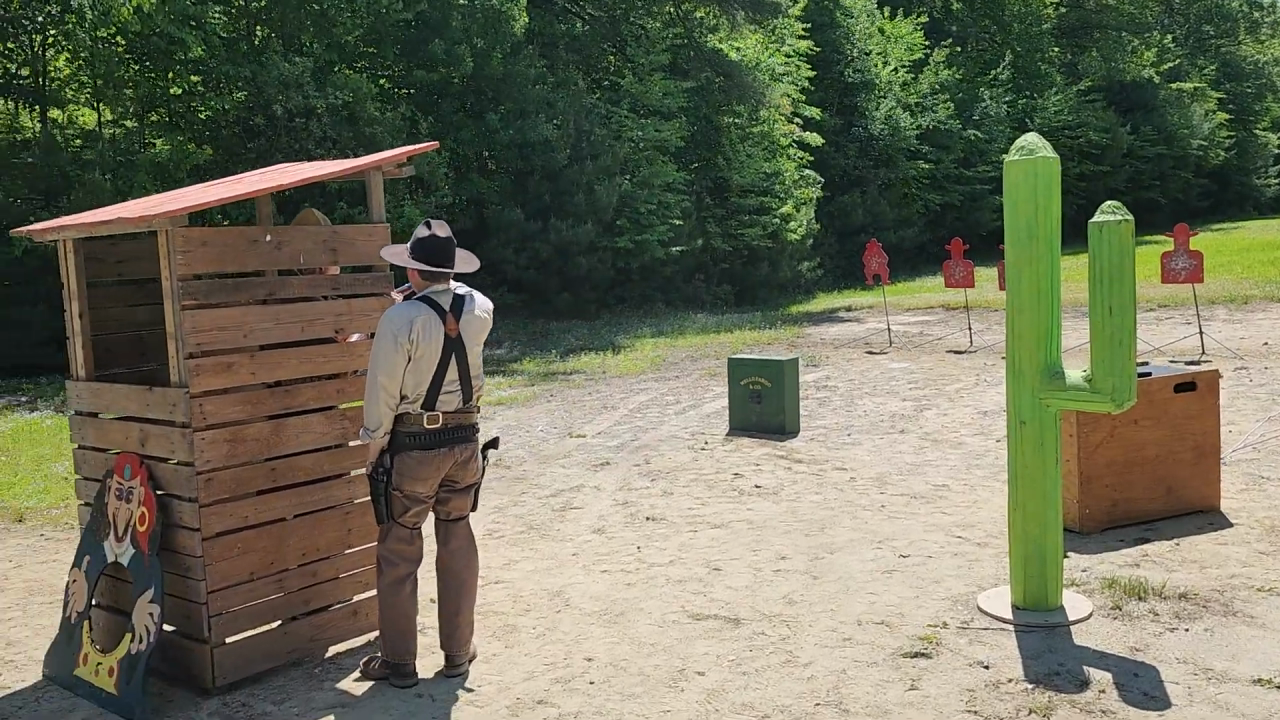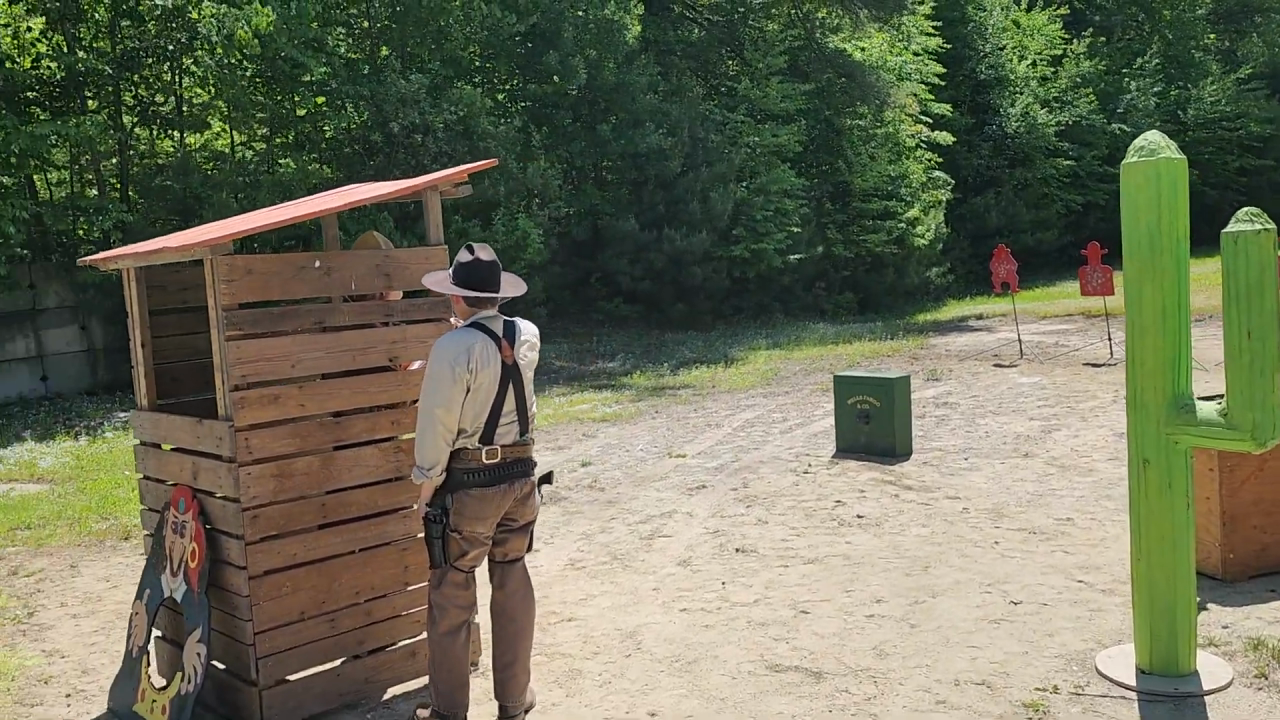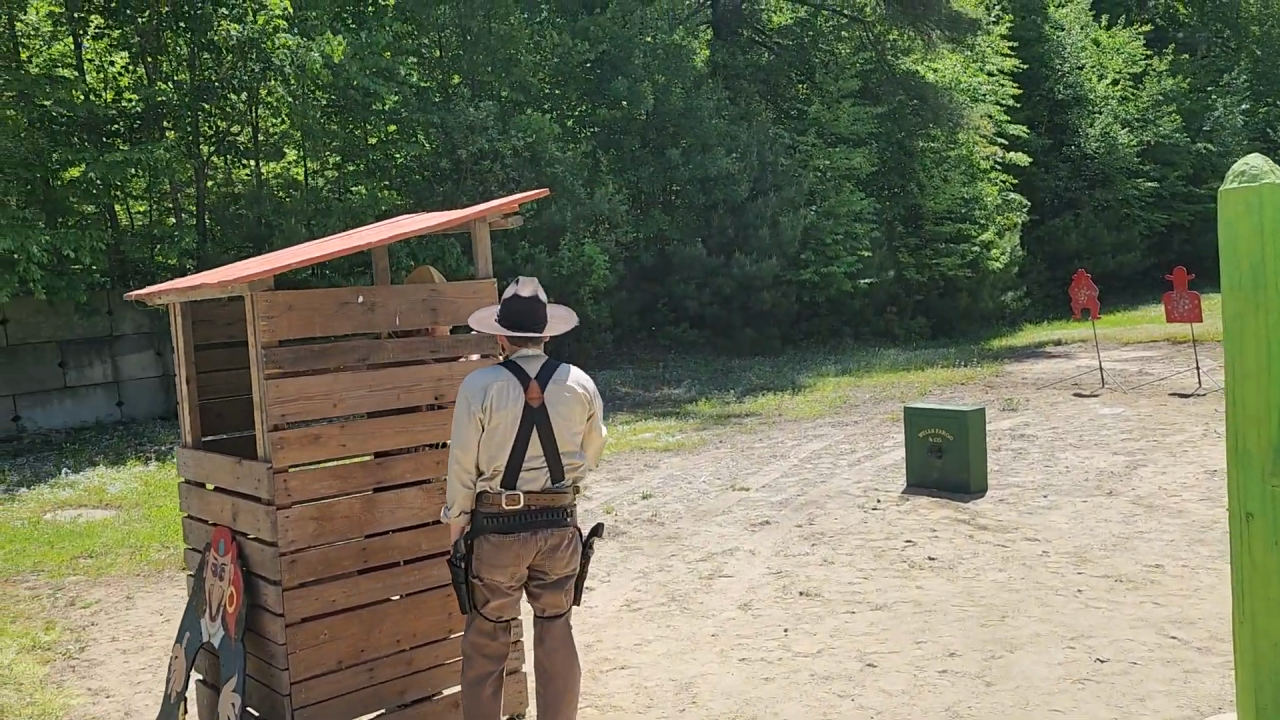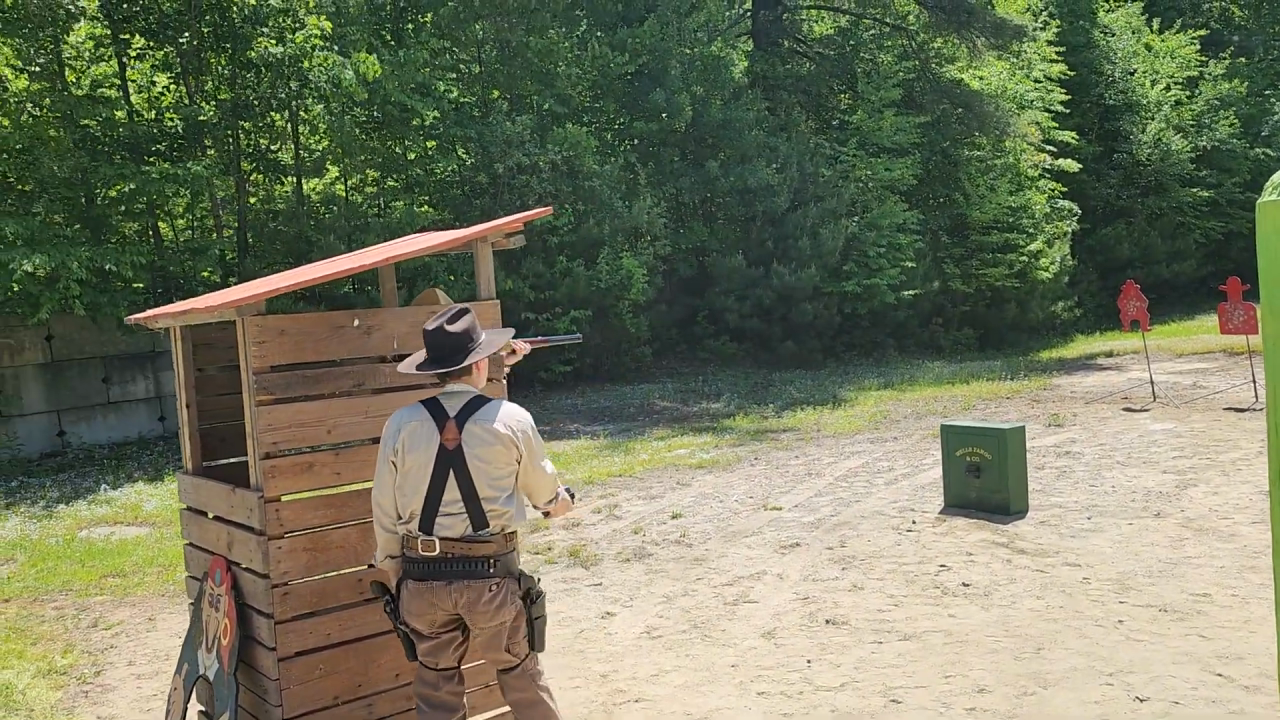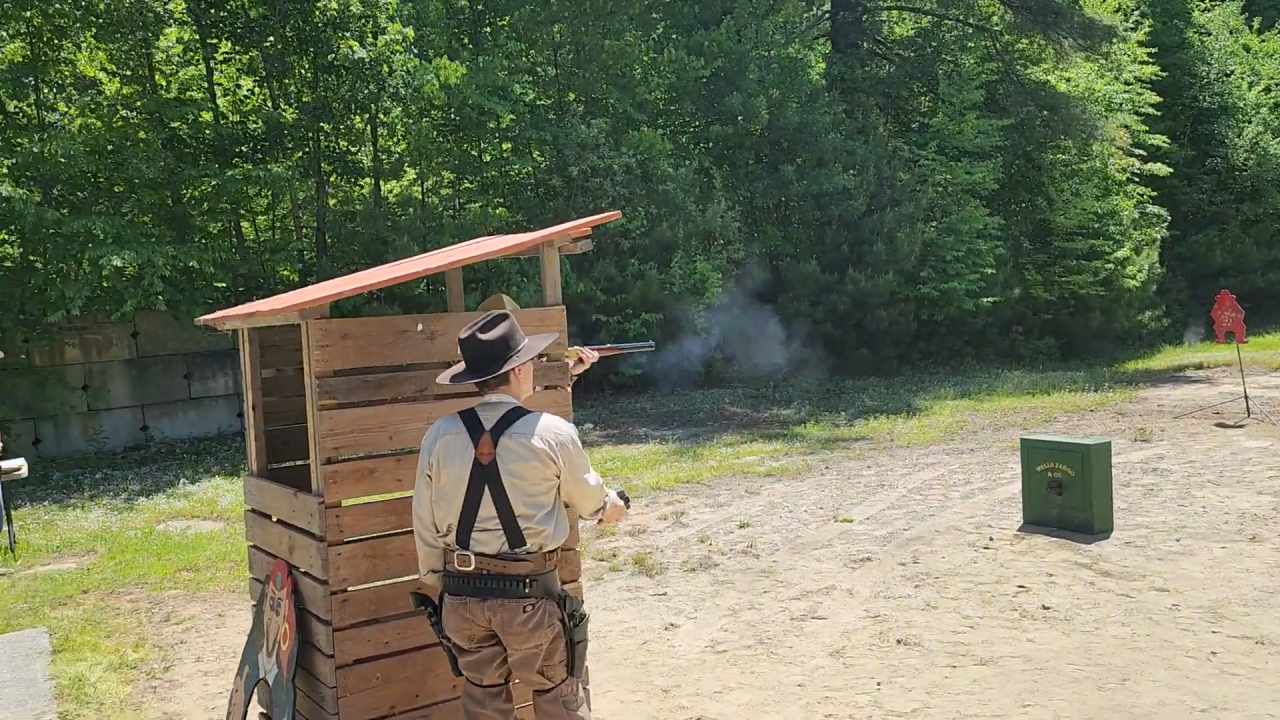
dt=0.7s
person 1, frame 1
left shoulder: (400, 318)
right shoulder: (479, 310)
left elbow: (382, 392)
left wrist: (374, 447)
right wrist: (445, 281)
left hip: (413, 446)
right hip: (463, 441)
left knee: (398, 553)
right knee: (457, 545)
left ankle: (399, 661)
right ankle: (458, 652)
person 1, frame 2
left shoulder: (453, 346)
right shoulder: (528, 336)
left elbow: (436, 426)
left wrist: (427, 486)
left hip: (468, 483)
right hip: (519, 476)
left knee: (452, 595)
right knee: (513, 584)
person 1, frame 3
left shoulder: (480, 385)
right shoulder: (579, 383)
left elbow: (462, 465)
right elbow: (593, 451)
left wrist: (456, 523)
left hip: (496, 527)
right hip: (558, 525)
left knee: (485, 645)
right knee: (556, 635)
person 1, frame 4
left shoulder: (401, 423)
right shoulder: (512, 419)
left elbow: (385, 507)
right elbow: (544, 490)
left wrist: (392, 565)
right wrist: (559, 502)
left hip: (424, 578)
right hip: (491, 575)
right knee: (522, 677)
person 1, frame 5
left shoulder: (440, 435)
right shoulder: (553, 434)
left elbow: (426, 524)
right elbow: (591, 501)
left wrist: (436, 585)
right wrist: (613, 506)
left hip: (463, 593)
right hip: (529, 592)
